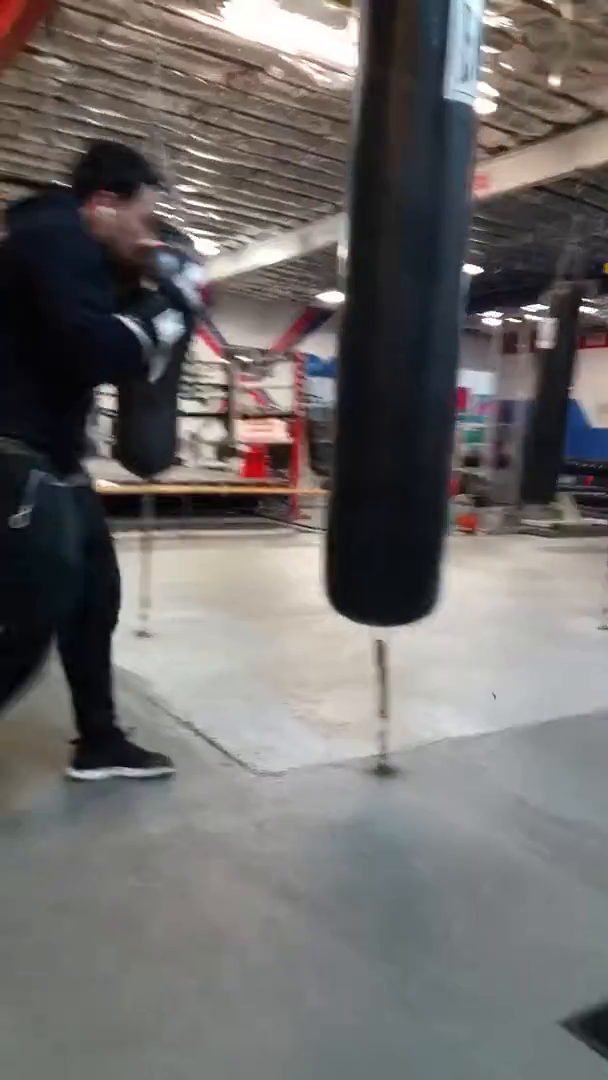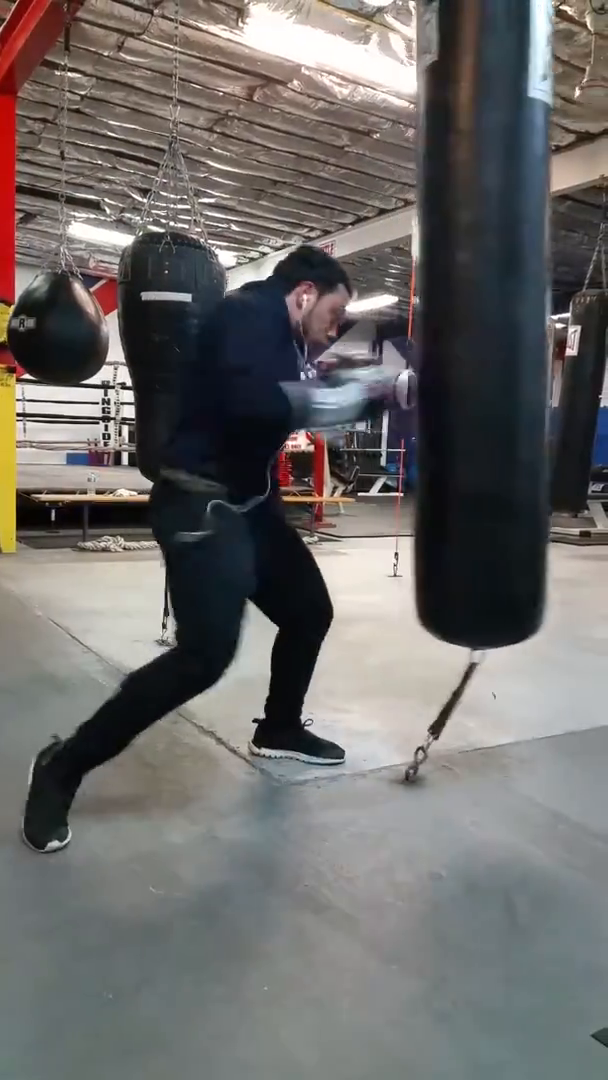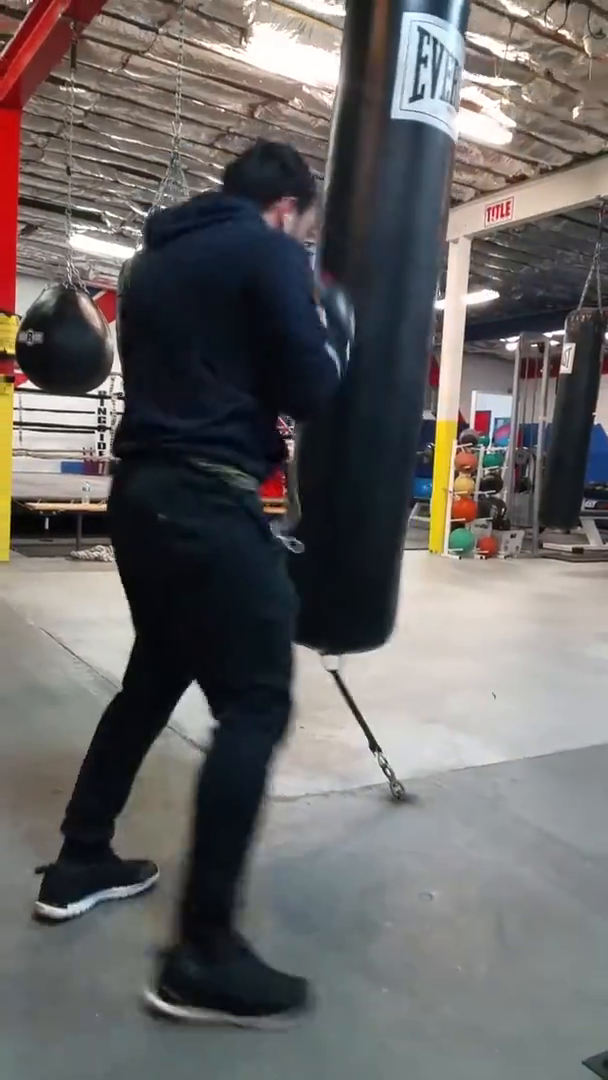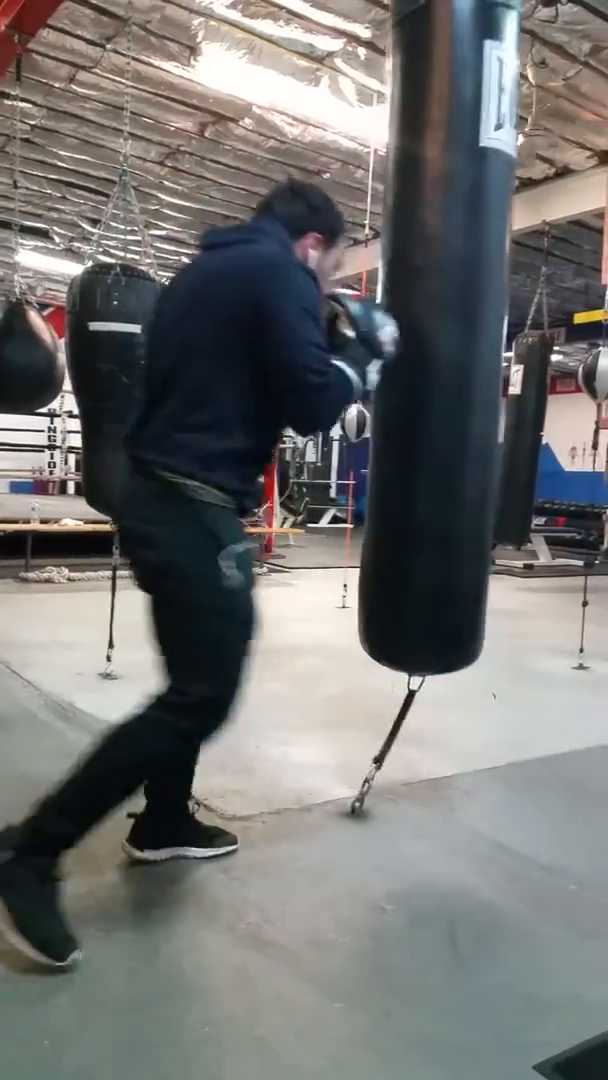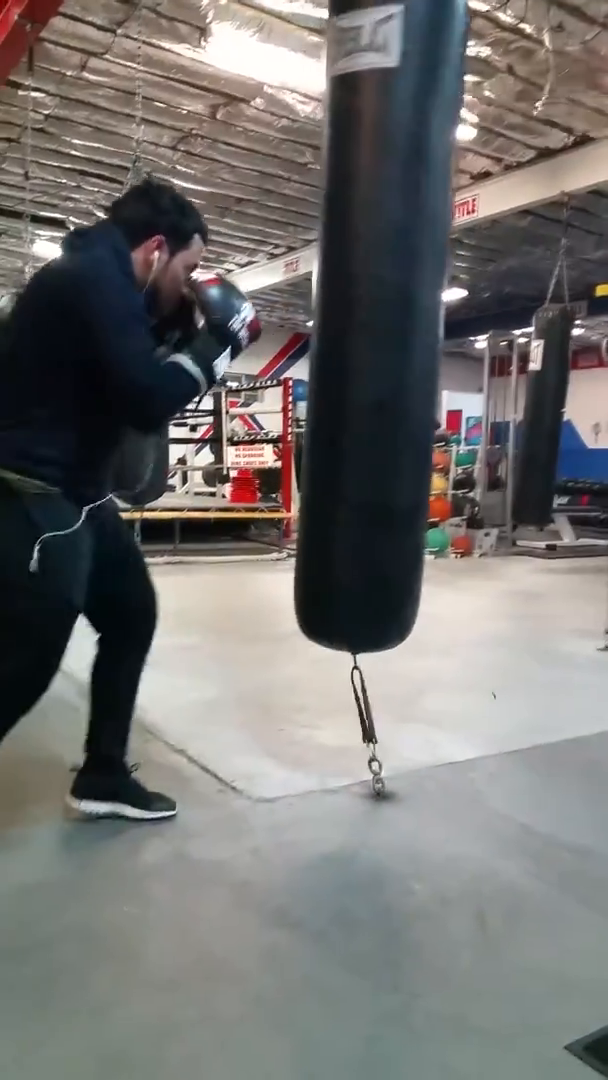
dt=1s
person 1, frame 1
left shoulder: (73, 249)
right shoulder: (57, 235)
left elbow: (98, 347)
right elbow: (98, 351)
left wrist: (147, 285)
right wrist: (167, 309)
left knee: (96, 599)
left ankle: (99, 743)
person 1, frame 2
left shoulder: (281, 341)
right shoulder: (253, 316)
left elbow: (301, 409)
right elbow: (250, 403)
left wrist: (368, 390)
right wrist: (343, 394)
left hip: (247, 505)
right hip: (203, 506)
left knee: (308, 610)
right knee: (203, 654)
left ankle: (280, 729)
right ankle: (63, 768)
person 1, frame 3
left shoulder: (151, 263)
right shoulder: (270, 255)
right elbow: (311, 389)
right wrist: (332, 338)
left hip: (140, 494)
right hip: (210, 500)
left knee: (155, 676)
right knee: (254, 708)
left ankle: (80, 861)
right ankle: (200, 954)
person 1, frame 4
left shoulder: (205, 272)
right shoulder: (279, 274)
right elbow: (312, 404)
left wrist: (324, 343)
right wrist: (359, 352)
left hip: (165, 494)
right hip: (193, 511)
left knee: (212, 661)
right knee: (201, 696)
left ankle: (163, 821)
person 1, frame 5
left shoulder: (107, 277)
right shoulder: (91, 279)
left elbow: (129, 373)
right elbow: (151, 399)
left wrist: (190, 326)
right wrist: (215, 340)
left hip: (74, 497)
left knee: (133, 617)
left ankle: (104, 777)
